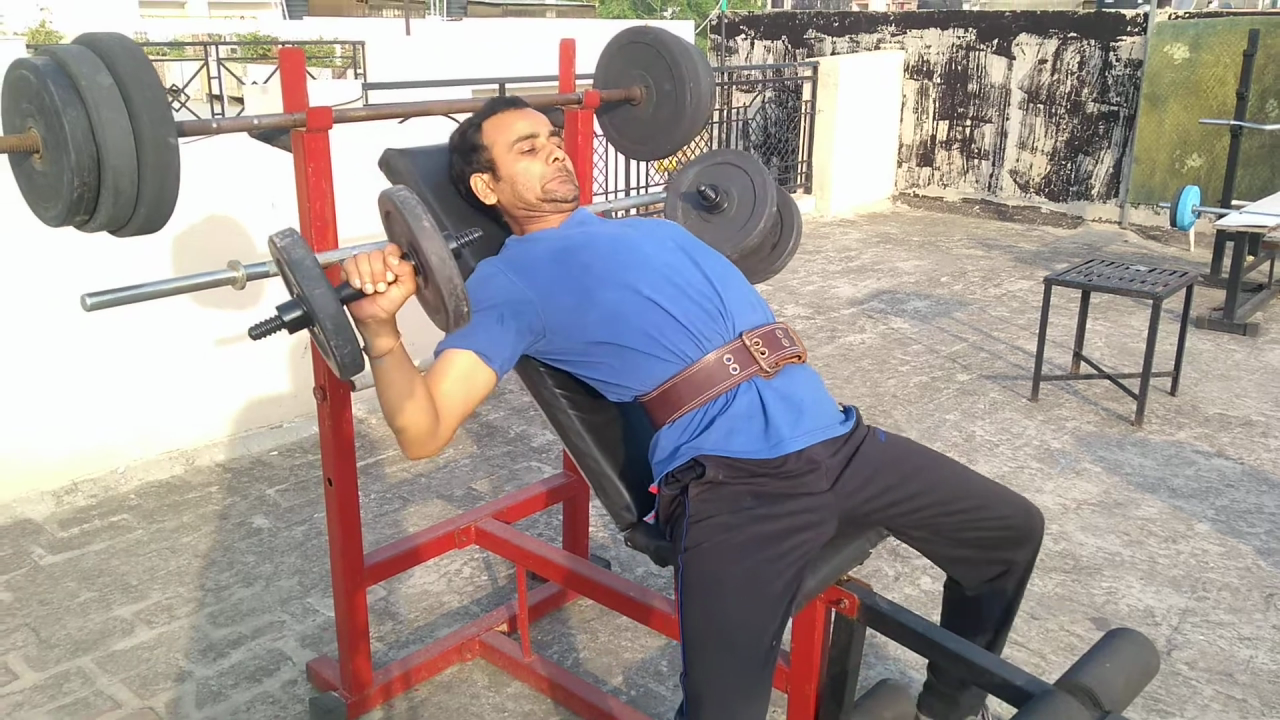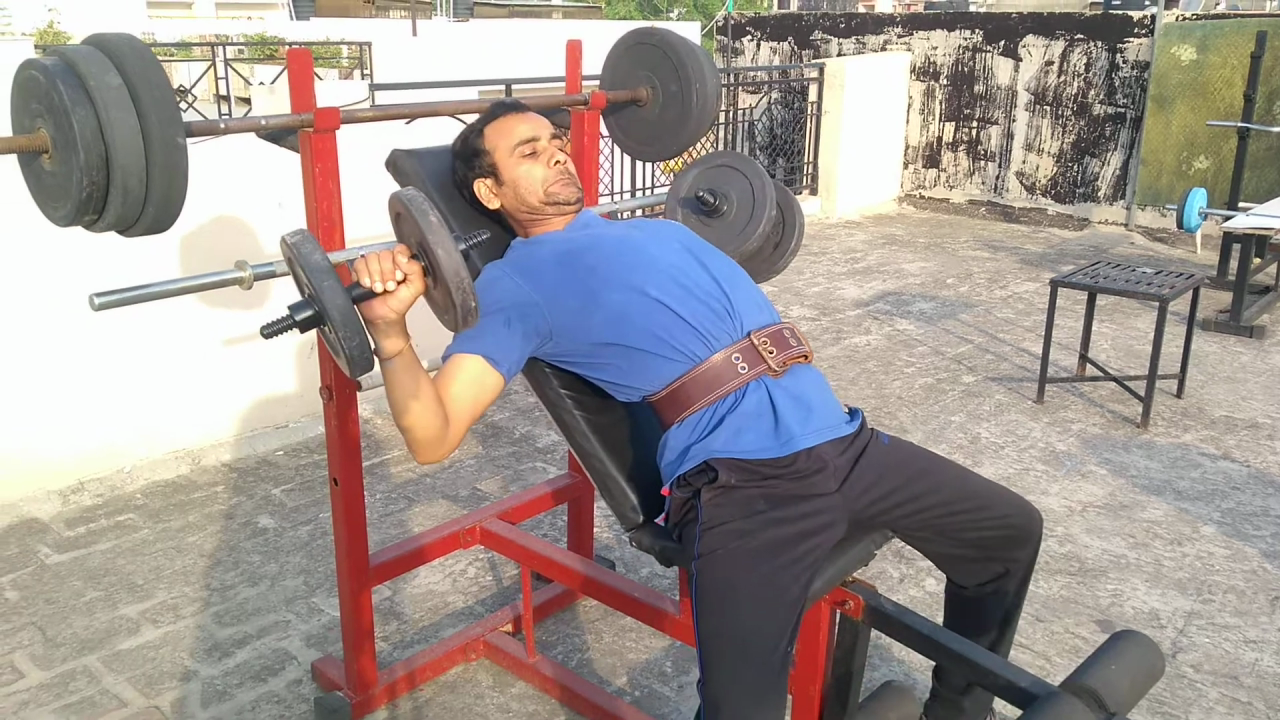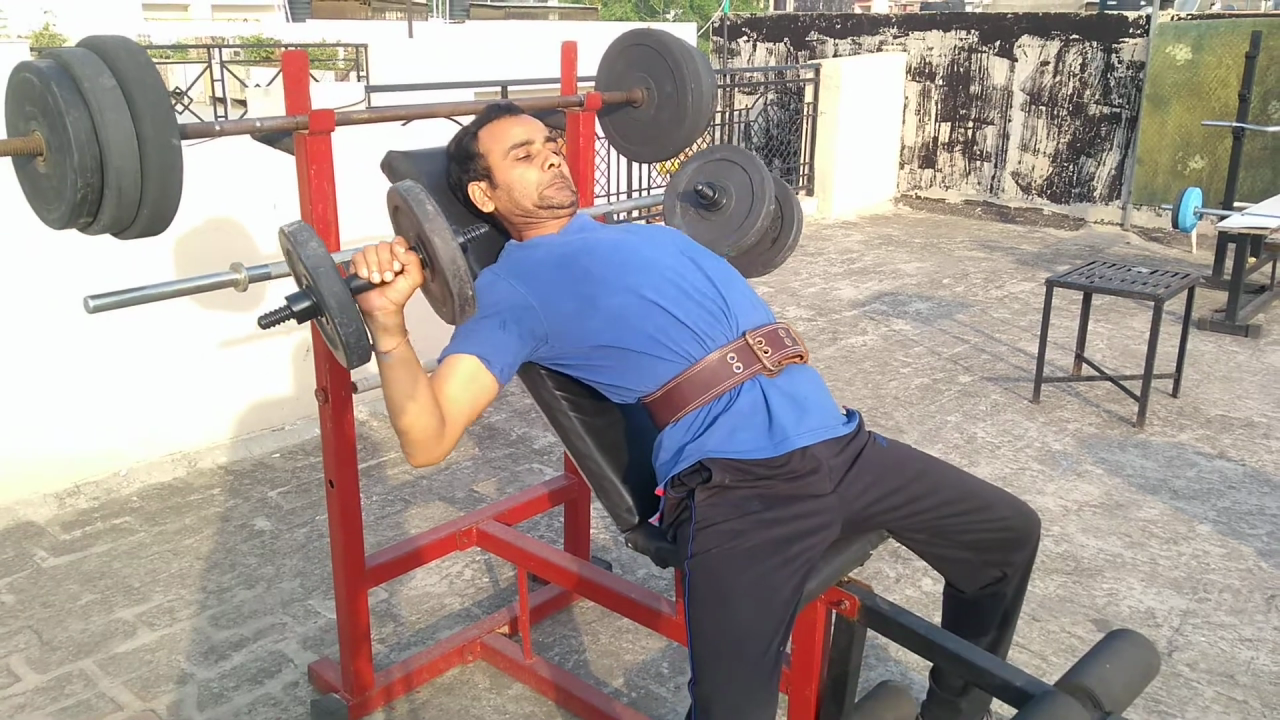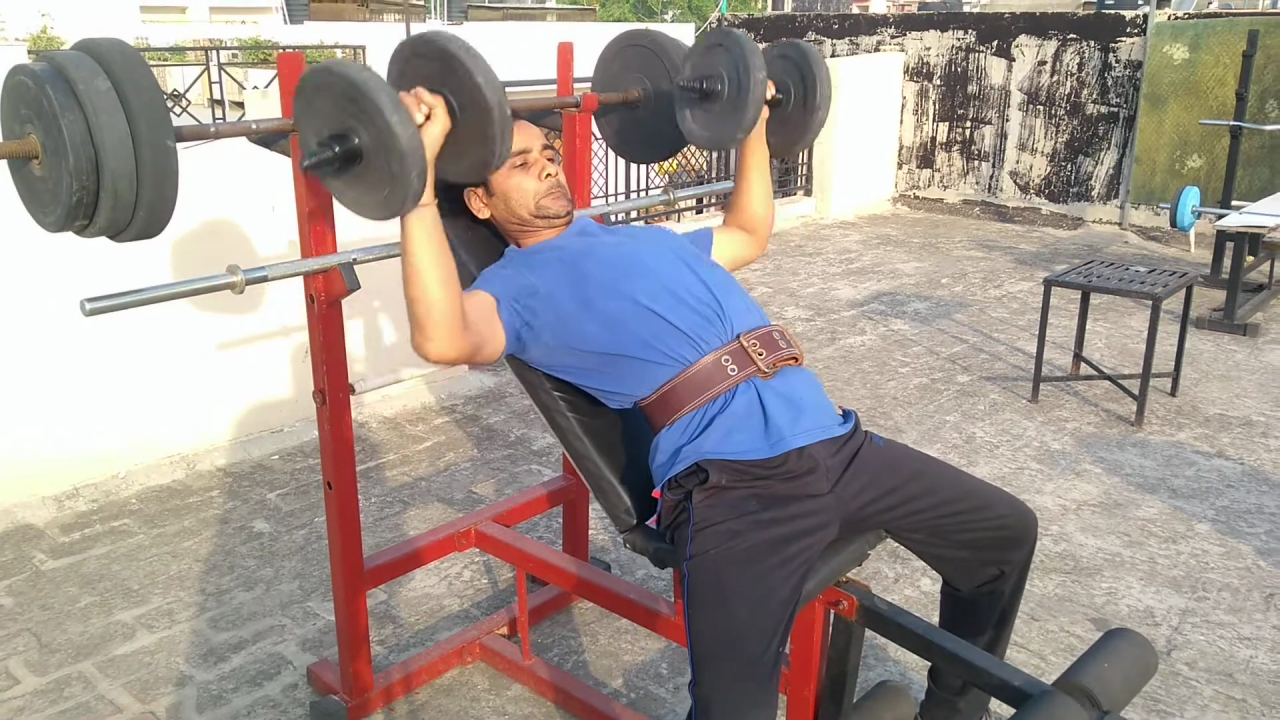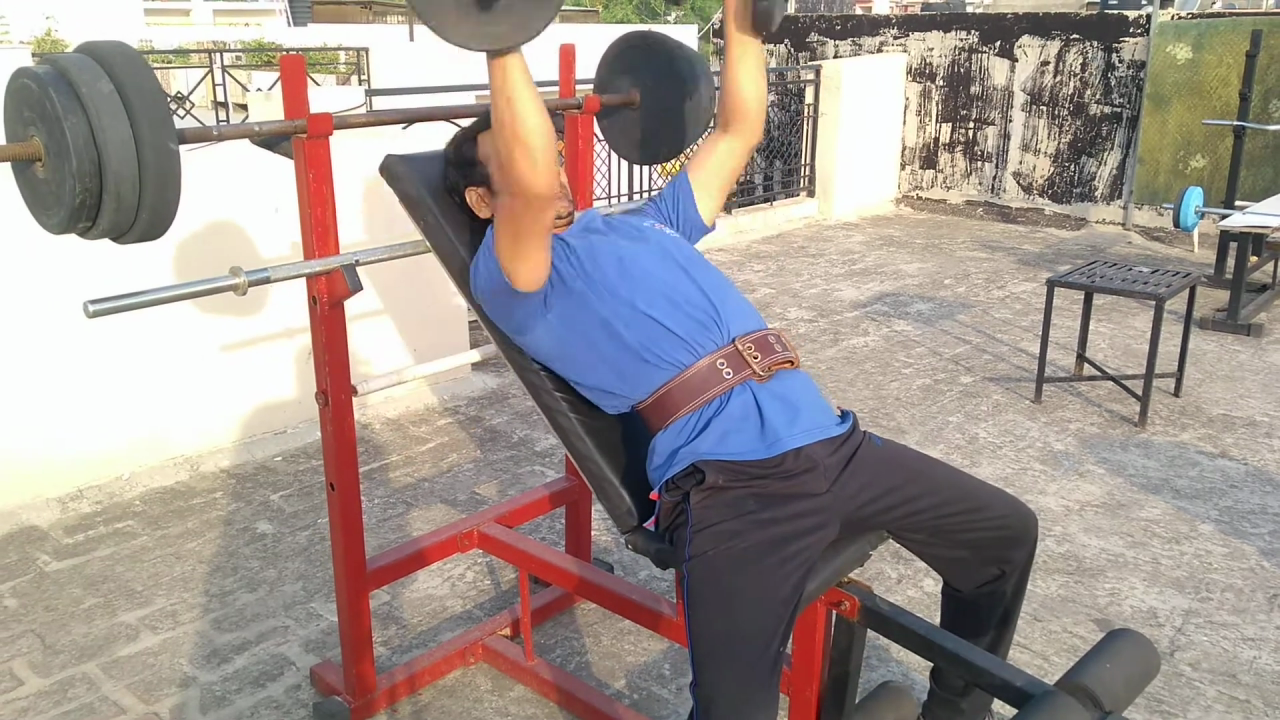
dt=0.2s
person 1, frame 1
left shoulder: (644, 227)
right shoulder: (509, 279)
right elbow: (424, 430)
right wrist: (378, 325)
left hip: (834, 434)
right hip: (732, 478)
left knee: (1013, 529)
person 1, frame 2
left shoulder: (648, 228)
right shoulder: (515, 282)
right elbow: (434, 435)
right wrist: (388, 325)
left hip: (840, 437)
right hip: (739, 478)
left knee: (1011, 530)
person 1, frame 3
left shoulder: (642, 232)
right shoulder: (511, 286)
right elbow: (427, 437)
right wrist: (386, 317)
left hip: (834, 438)
right hip: (735, 480)
left knee: (1009, 533)
person 1, frame 4
left shoulder: (637, 238)
right shoulder: (516, 284)
left elbow: (749, 234)
right elbow: (448, 337)
left wrist: (752, 124)
right wrist: (418, 171)
left hip: (832, 440)
right hip: (732, 483)
left knee: (1006, 533)
person 1, frame 5
left shoulder: (642, 226)
right shoulder: (517, 272)
left elbow: (736, 136)
right elbow: (529, 186)
left hip: (828, 439)
right hip: (731, 483)
left knee: (1007, 532)
